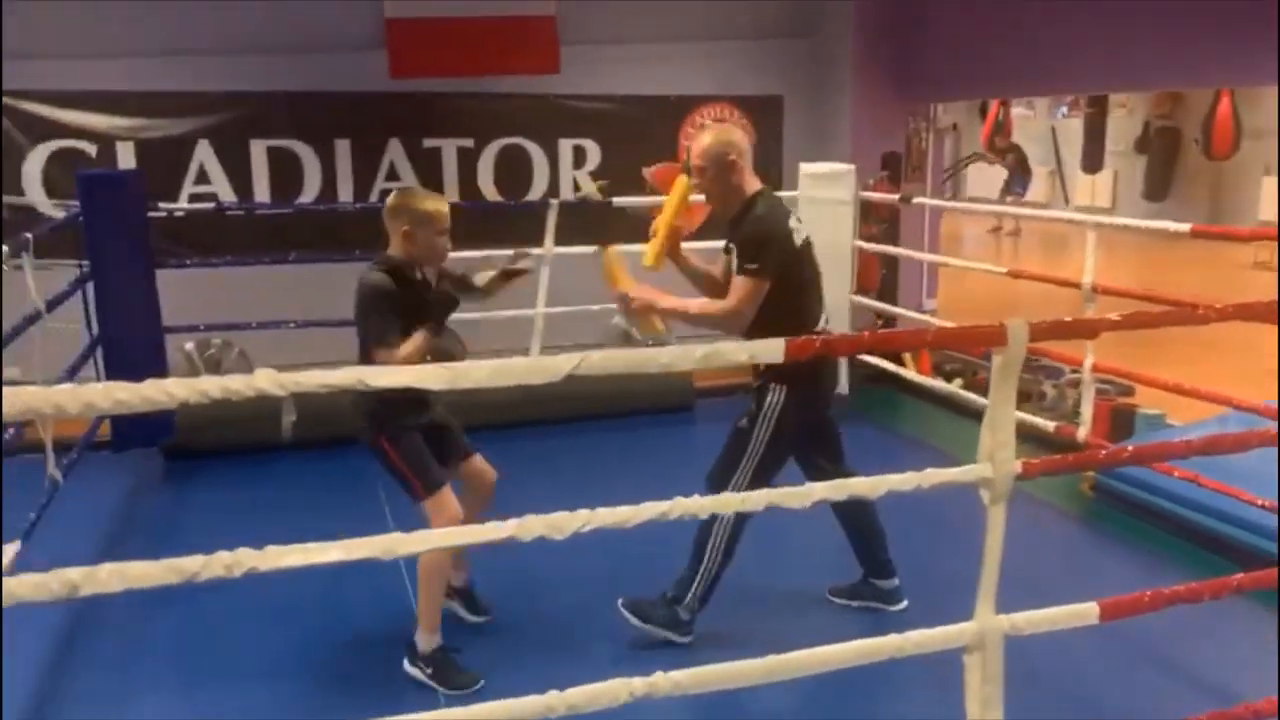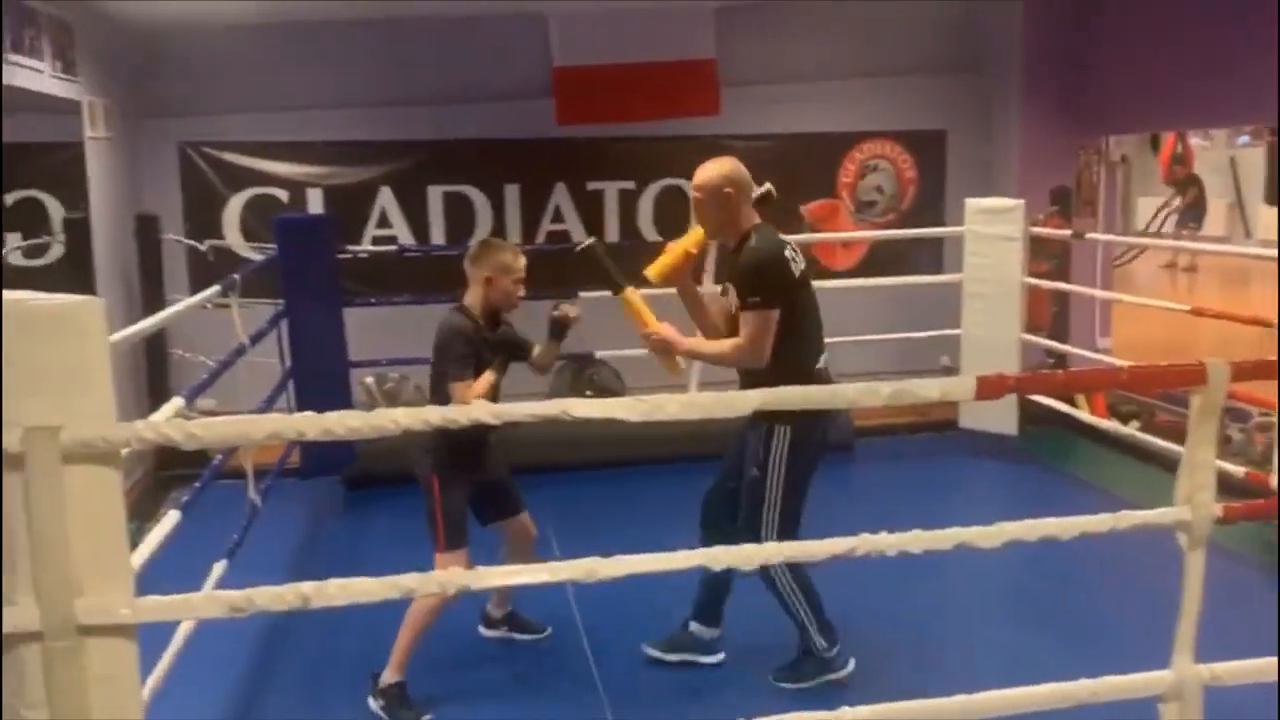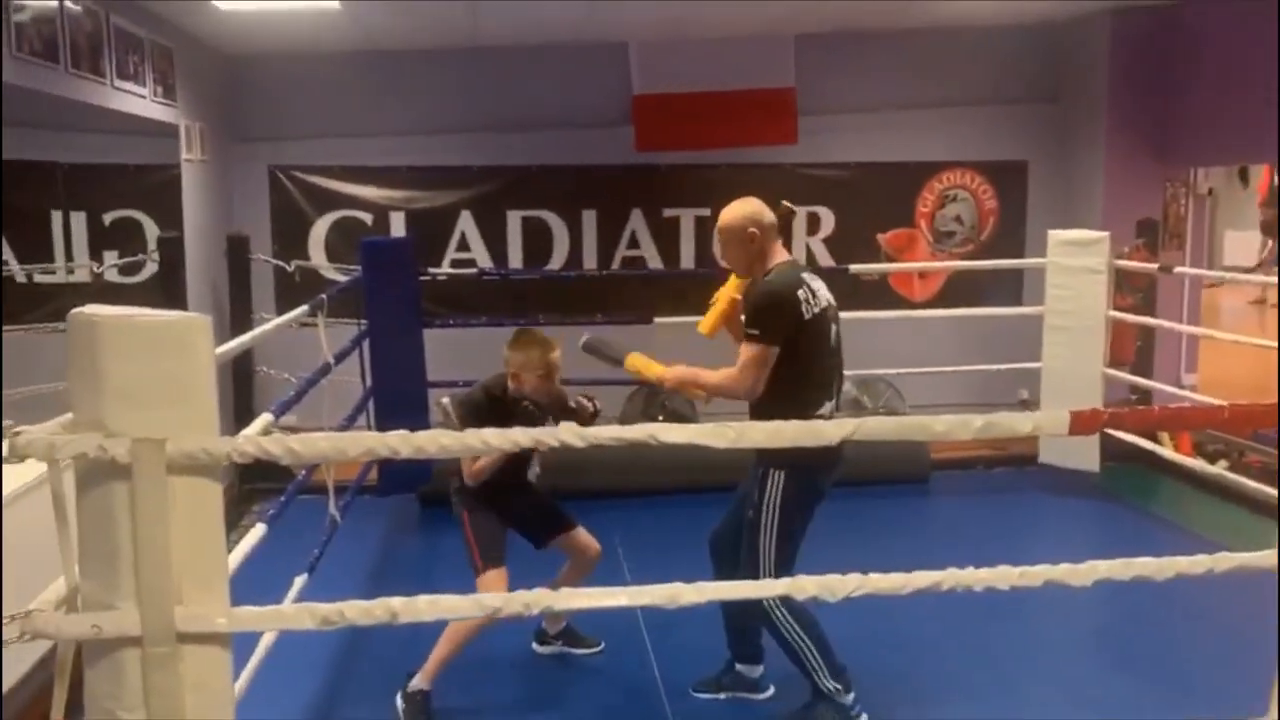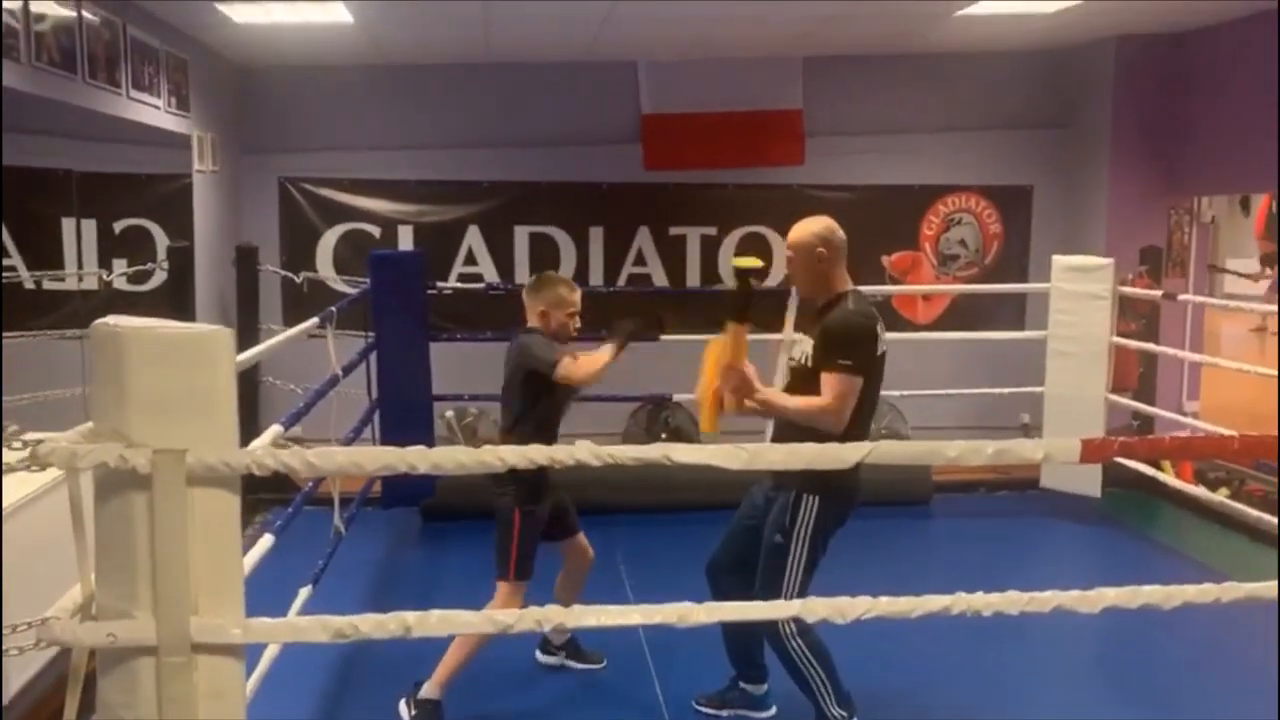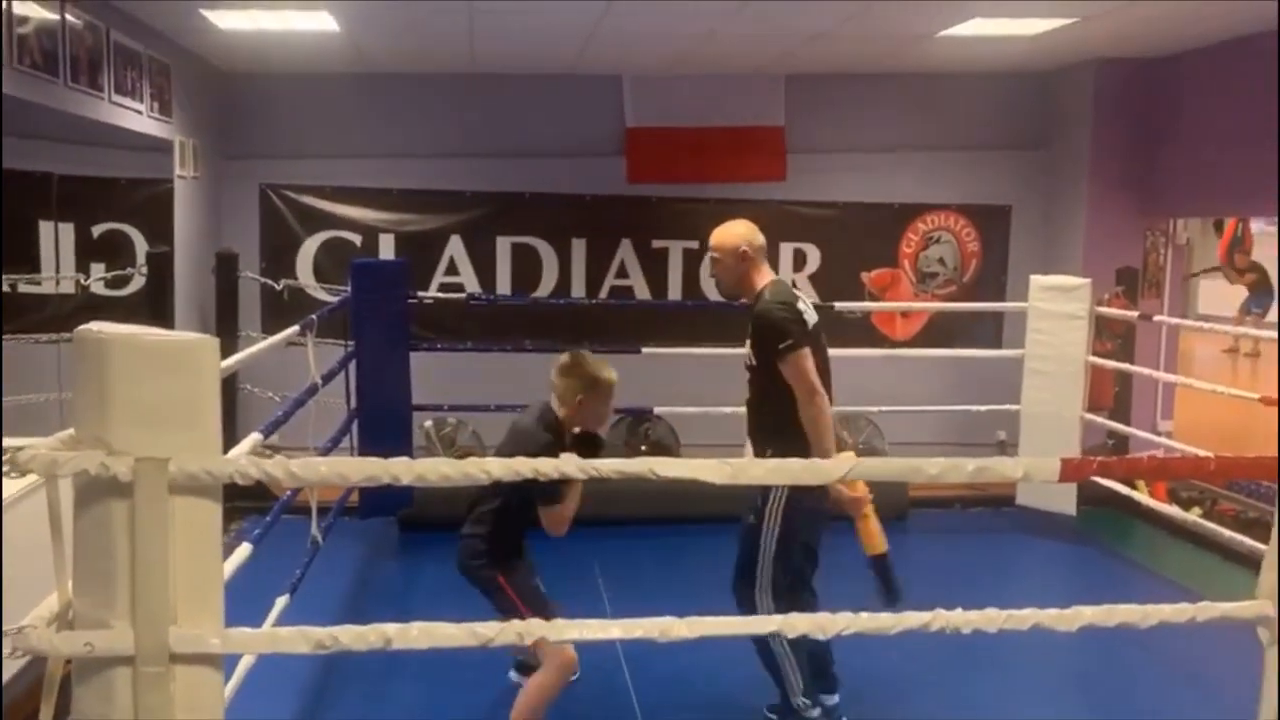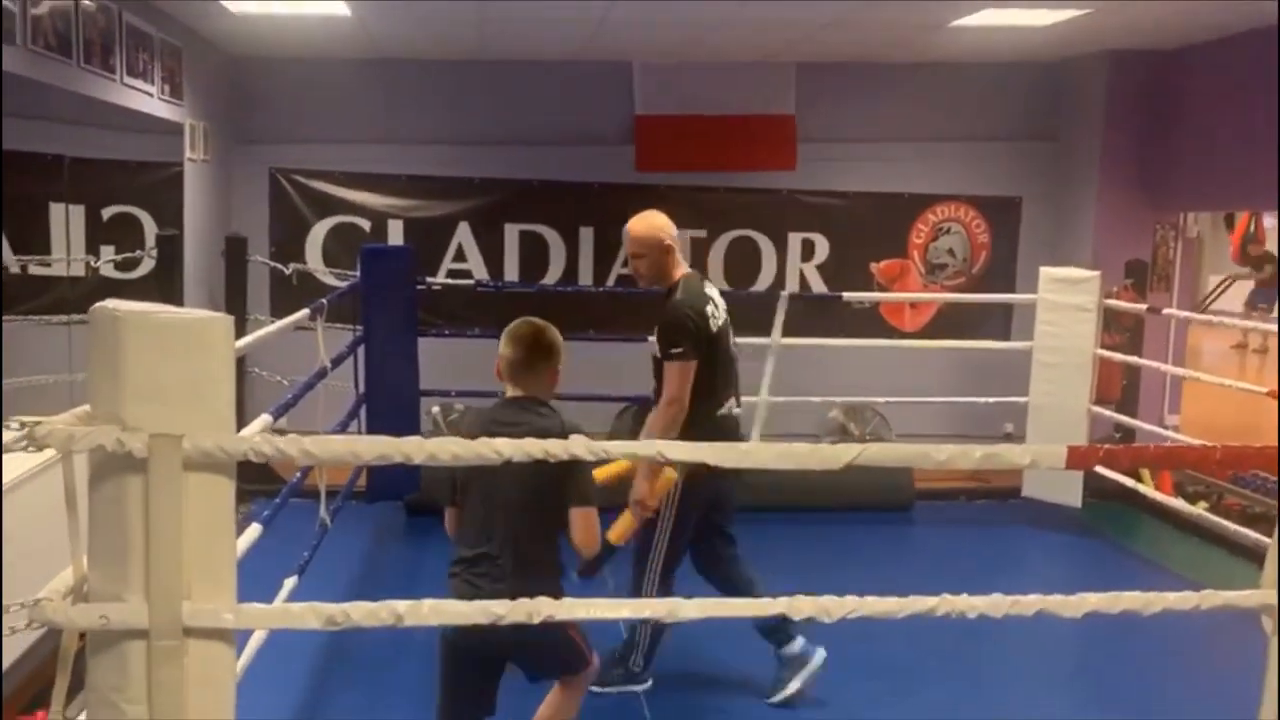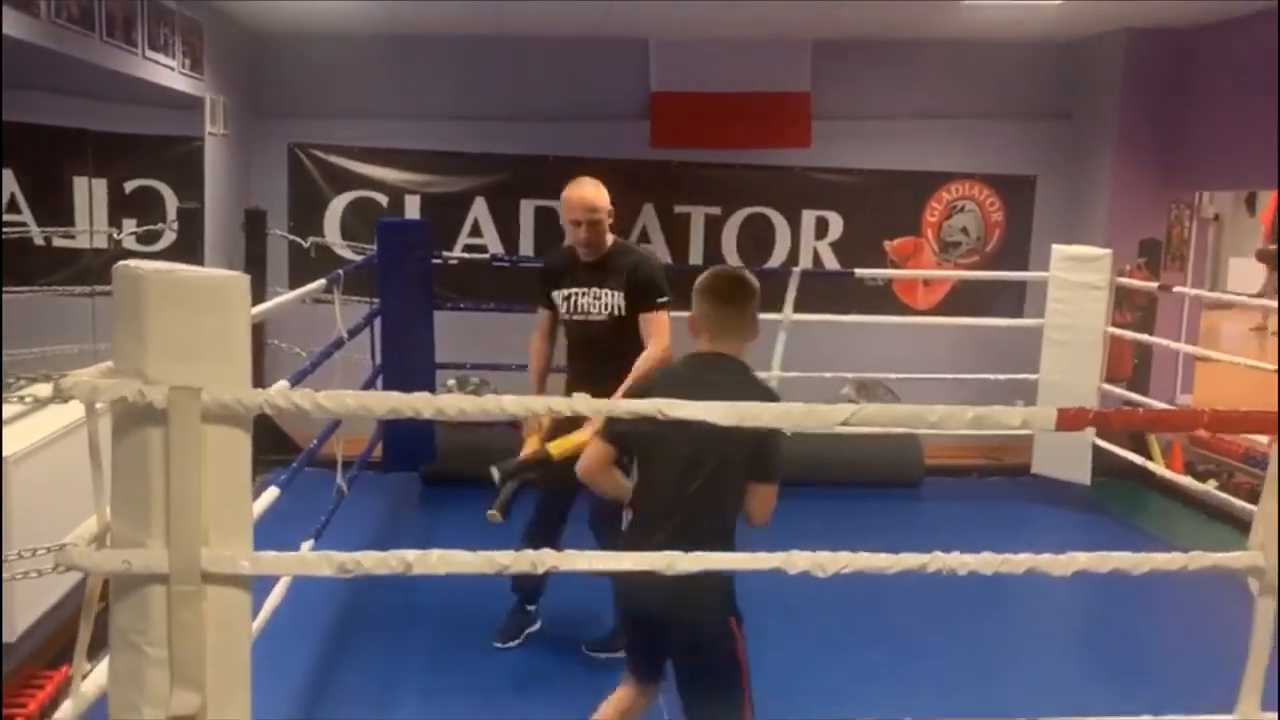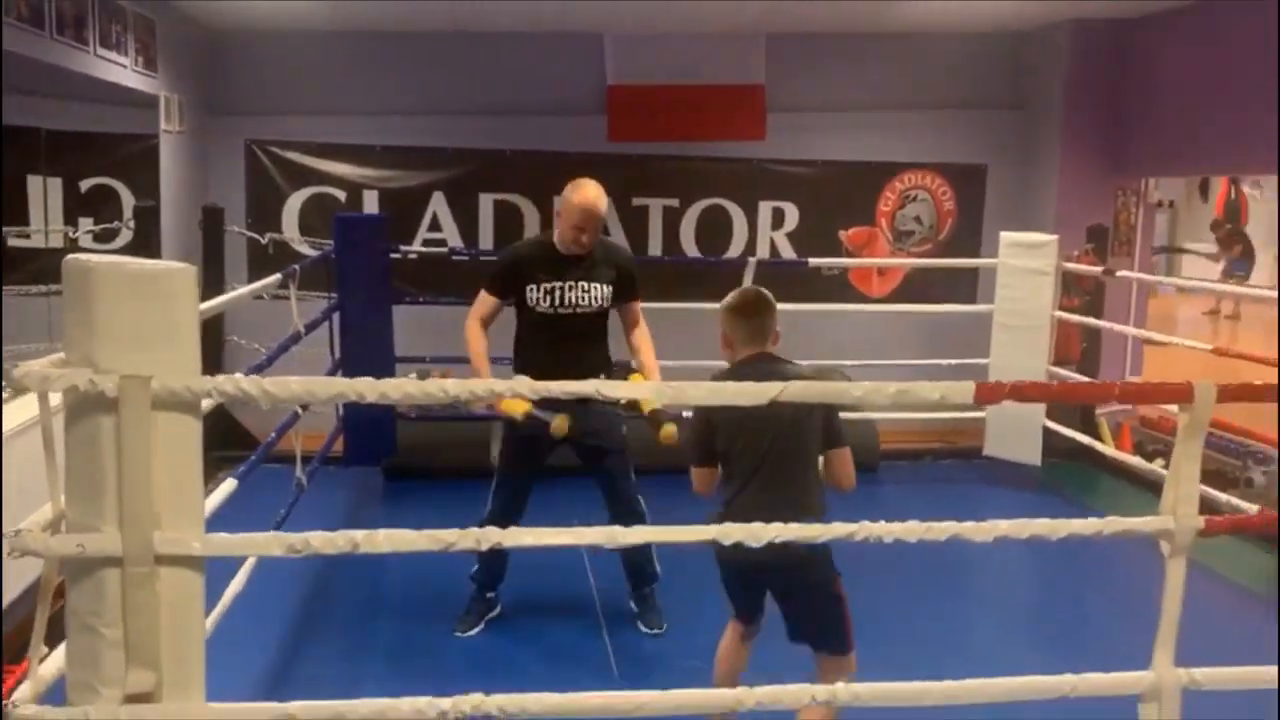
dt=0.5s
person 1, frame 1
left shoulder: (763, 225)
right shoulder: (749, 217)
left elbow: (734, 314)
right elbow: (725, 288)
left wrist: (658, 302)
right wrist: (681, 259)
left hip: (792, 377)
right hip: (806, 370)
left knee: (729, 488)
right knee: (831, 475)
left ankle: (680, 610)
right ankle: (882, 581)
person 1, frame 2
left shoulder: (763, 259)
right shoulder: (743, 255)
left elbow: (753, 352)
right elbow: (722, 329)
left wrist: (673, 342)
right wrist: (687, 293)
left hip: (794, 416)
right hip: (772, 412)
left knee: (768, 539)
right knee: (719, 515)
left ankle: (825, 651)
right ankle: (702, 633)
person 1, frame 3
left shoulder: (772, 292)
right shoulder: (804, 282)
left elbow: (745, 383)
left wrist: (685, 377)
right wrist: (741, 332)
left hip: (794, 456)
right hip: (796, 448)
left knee: (765, 584)
right knee: (728, 548)
right ankle: (747, 668)
person 1, frame 4
left shoulder: (852, 321)
right shoulder: (823, 315)
left elbow: (833, 414)
left wrist: (756, 394)
right wrist: (756, 388)
left hip: (817, 488)
right hip: (783, 477)
left knee: (776, 608)
right knee: (725, 571)
person 1, frame 5
left shoulder: (771, 313)
right shoulder: (780, 303)
left elbow: (812, 396)
left wrist: (831, 477)
left knee: (758, 592)
right knee: (791, 589)
person 1, frame 6
left shoulder: (681, 310)
right shoulder: (700, 292)
left elbow: (675, 402)
left wrist: (645, 472)
right wrist: (649, 454)
right hip: (715, 445)
left knee: (653, 559)
right knee: (716, 556)
left ankle: (634, 664)
right ankle: (792, 647)
person 1, frame 7
left shoulder: (640, 268)
right shoulder: (556, 267)
left elbow: (658, 347)
right elbow: (542, 335)
left wrist: (614, 406)
right wrist: (535, 403)
right hip: (577, 409)
left knee: (609, 520)
right knee: (544, 511)
right ankle: (526, 606)
person 1, frame 8
left shoulder: (618, 262)
right shoulder: (520, 259)
left elbow: (635, 325)
right elbow: (476, 322)
left wrist: (652, 379)
right wrist: (488, 383)
left hip: (595, 400)
right hip: (532, 400)
left knee: (625, 500)
right knee: (504, 503)
left ankle: (644, 594)
right ankle: (485, 596)
person 2, frame 1
left shoulder: (415, 274)
right shoulder: (378, 285)
left elbow: (429, 322)
right elbow: (392, 365)
right wrist: (434, 321)
left hip: (418, 403)
right hip: (388, 418)
left knee: (483, 480)
right knee: (447, 518)
left ankle: (455, 582)
right ankle: (425, 649)
person 2, frame 2
left shoulder: (493, 321)
right shoulder: (454, 329)
left elbow: (539, 366)
right elbow: (467, 402)
left wrist: (558, 331)
right wrist: (498, 363)
left hip: (479, 453)
right hip: (448, 461)
left knee: (525, 537)
right knee: (450, 576)
left ankle: (498, 615)
person 2, frame 3
left shoulder: (546, 396)
right shoulder: (475, 402)
right elbow: (473, 476)
left wrist: (583, 415)
left hip: (518, 487)
right hip: (478, 499)
left knee: (588, 552)
right knee: (494, 599)
left ankle: (551, 630)
right ankle: (417, 687)
person 2, frame 4
left shoulder: (540, 346)
right shoulder: (529, 348)
right elbow: (579, 373)
left wrist: (609, 343)
right wrist: (613, 343)
left hip: (537, 480)
right hip: (517, 488)
left knee: (581, 557)
right knee: (509, 605)
left ankle: (557, 642)
person 2, frame 5
left shoulder: (544, 418)
right shoulder: (542, 448)
right elbow: (557, 527)
left wrist: (578, 457)
left hip: (500, 529)
right hip: (488, 551)
left knee: (537, 603)
right knee: (562, 659)
left ankle: (528, 662)
person 2, frame 6
left shoulder: (470, 430)
right shoulder: (566, 440)
left elbow: (452, 525)
right elbow: (587, 543)
left hip: (468, 607)
right knee: (580, 672)
person 2, frame 7
left shoulder: (651, 384)
right shoulder: (760, 403)
left elbow: (588, 467)
right elbow: (759, 510)
left hip: (636, 578)
right hip: (701, 587)
person 2, frame 8
right shoulder: (812, 386)
left elbow: (702, 483)
right elbow: (844, 478)
left hip: (739, 538)
right hip: (801, 540)
left knee: (744, 625)
right knee: (836, 663)
